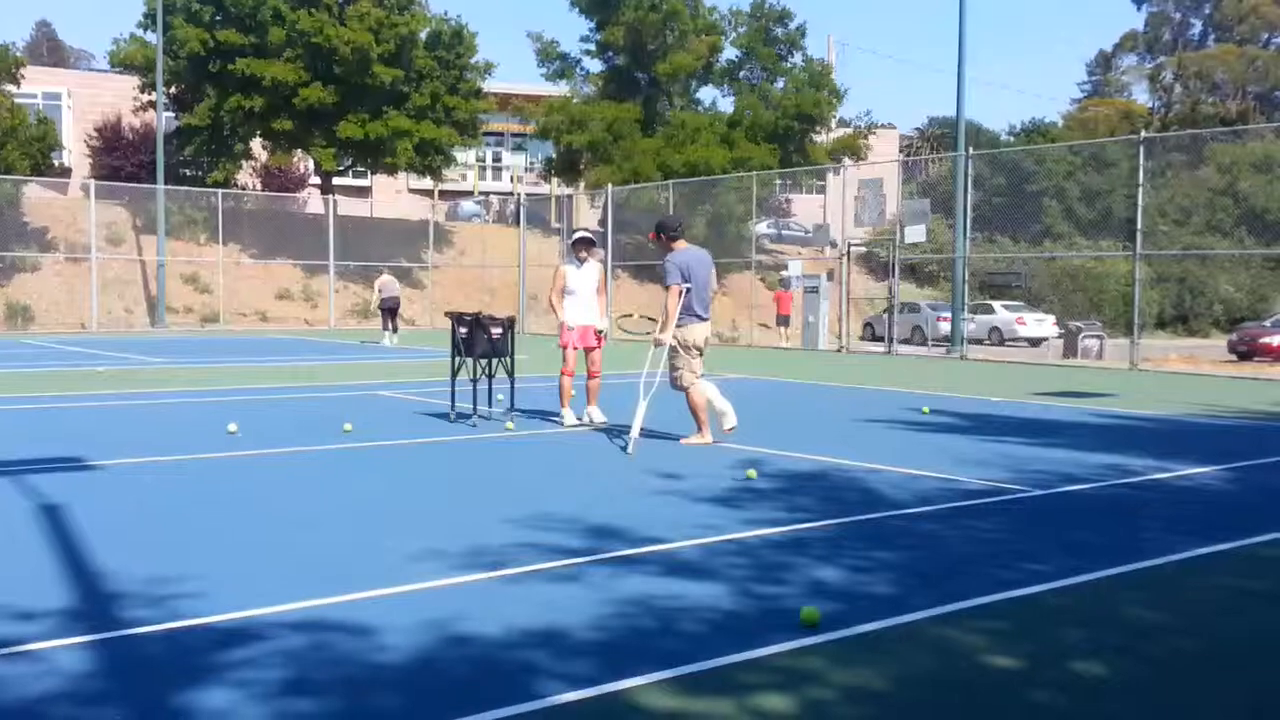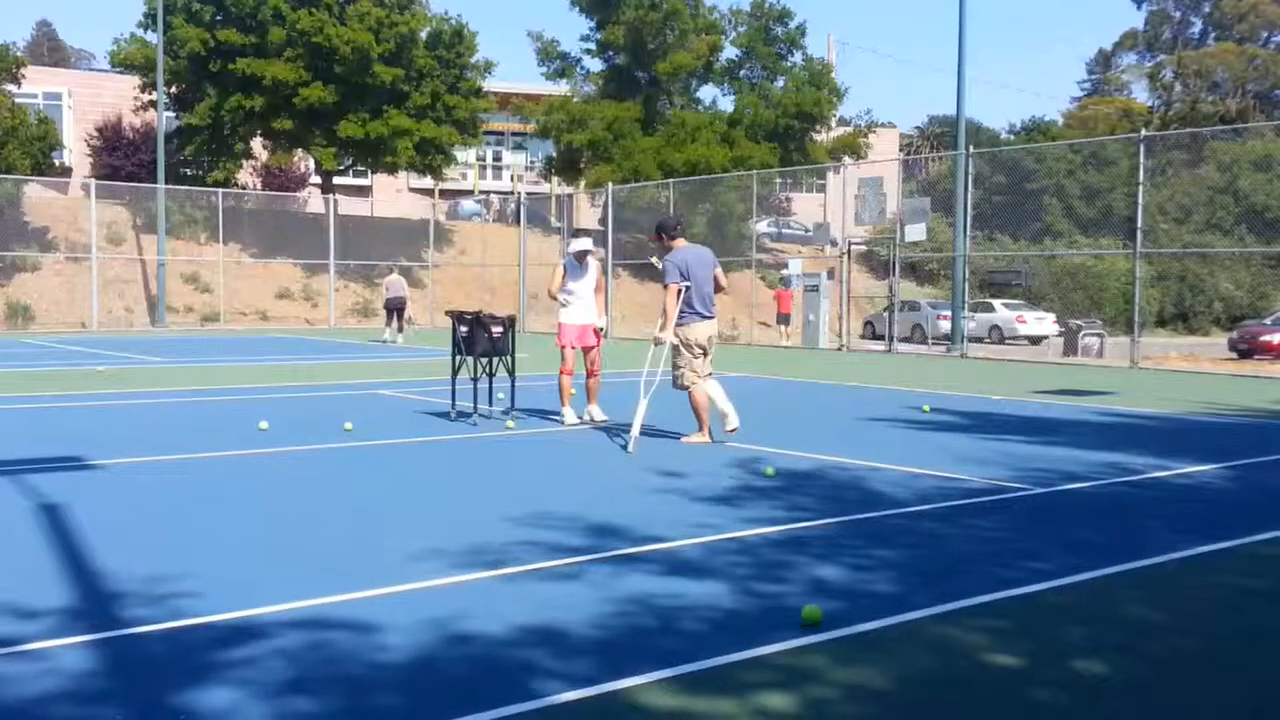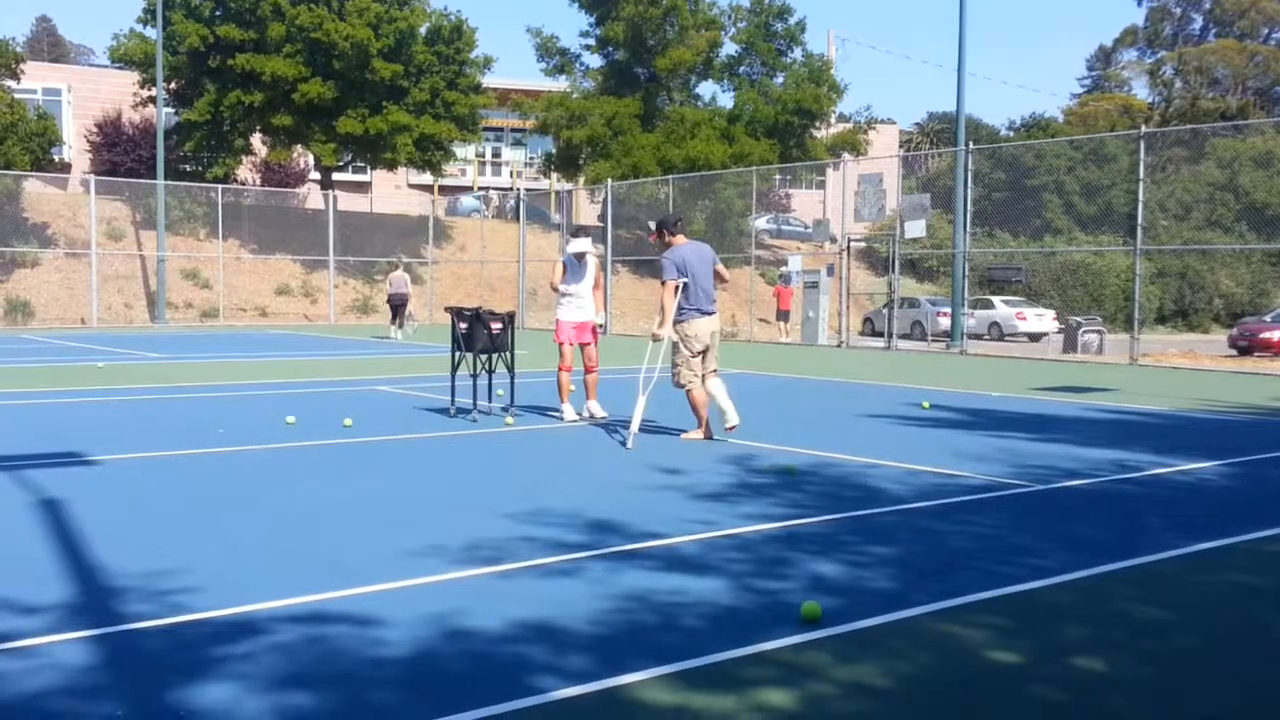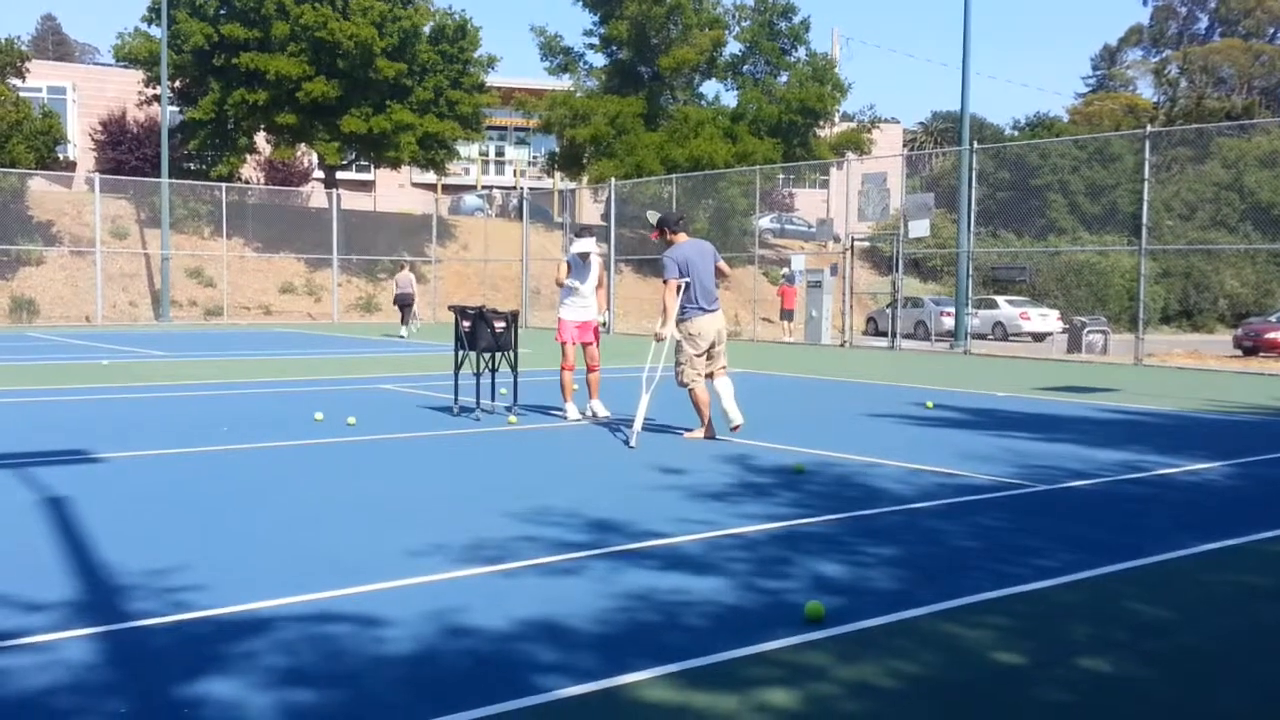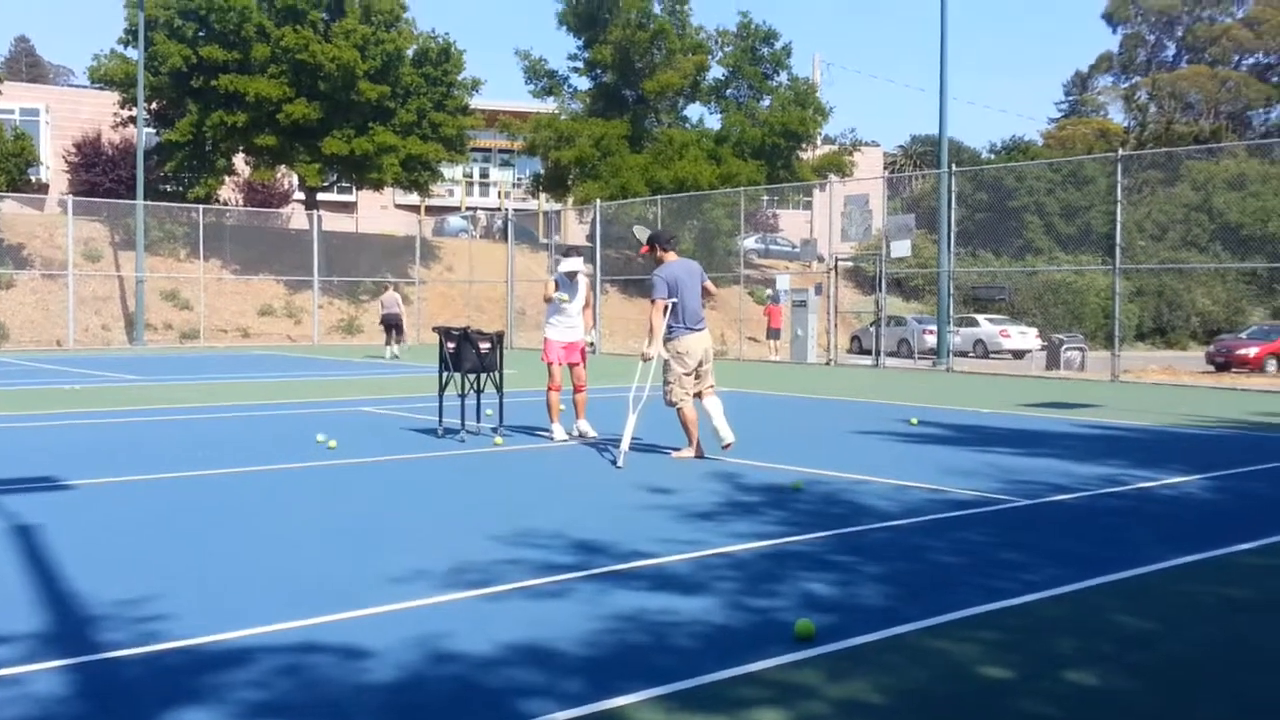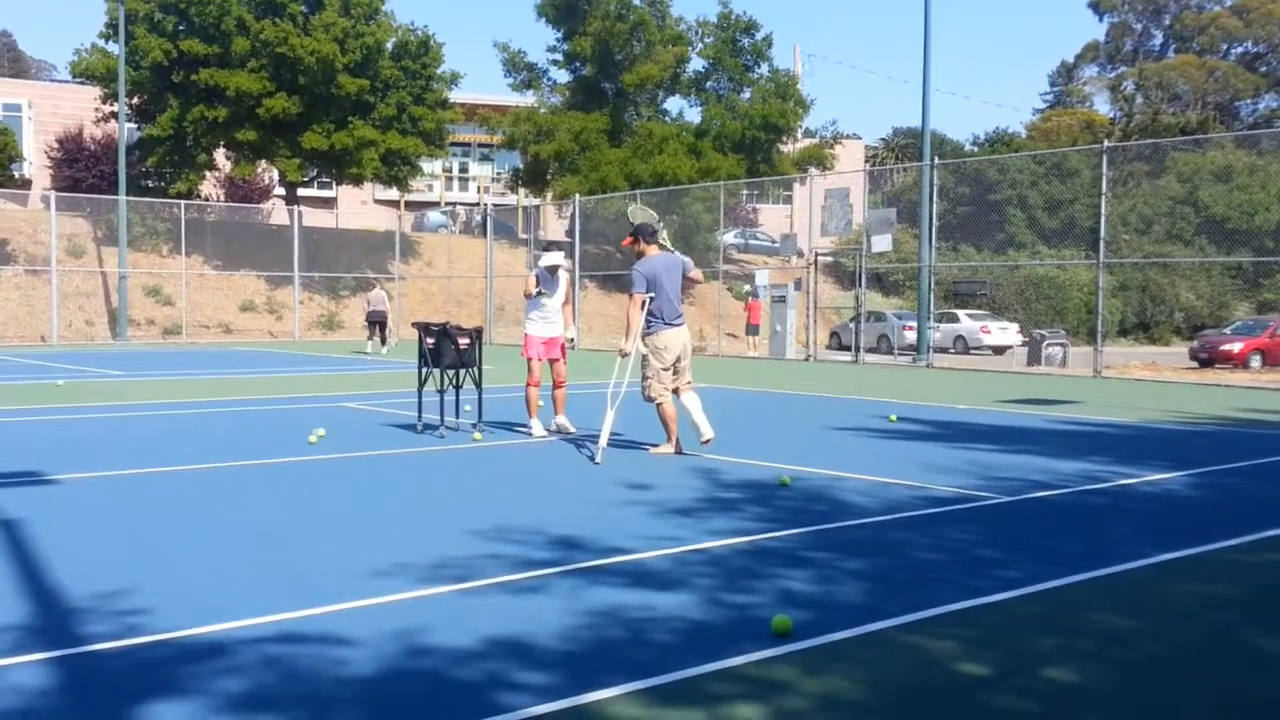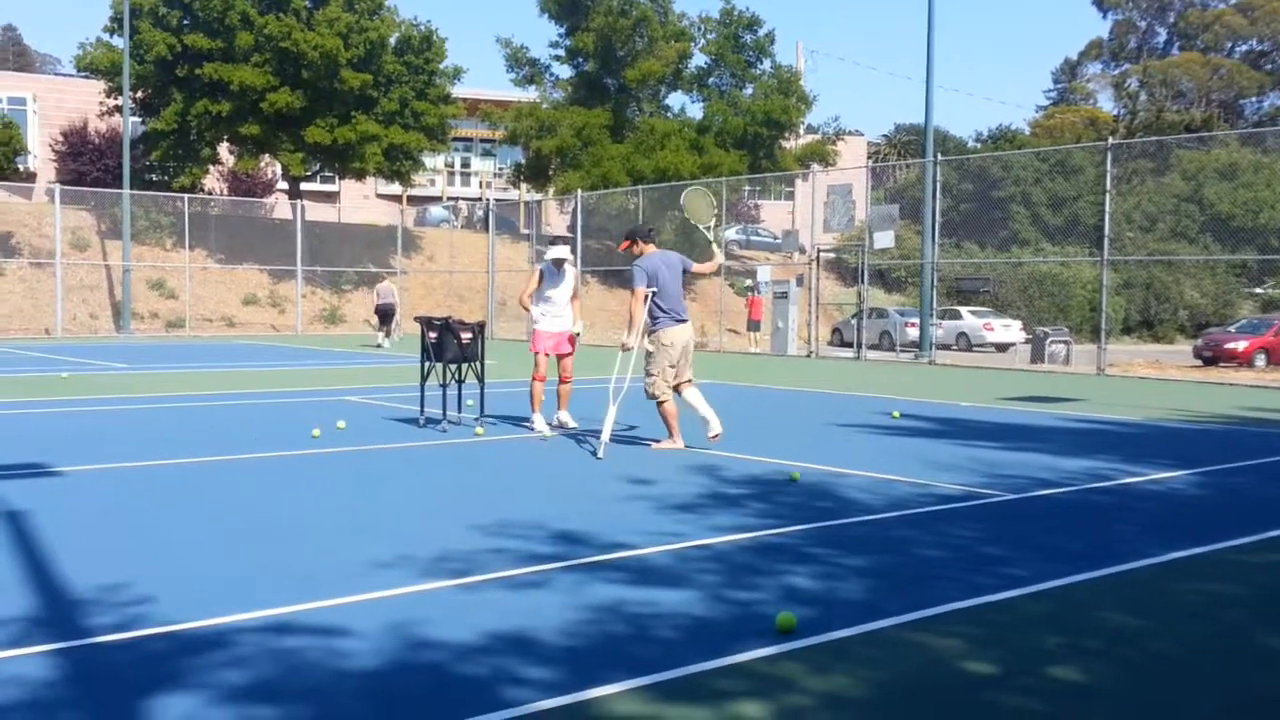
dt=0.3s
person 1, frame 1
left shoulder: (672, 260)
right shoulder: (704, 253)
left elbow: (673, 297)
right elbow: (713, 289)
left wrist: (666, 331)
left hip: (686, 328)
right hip: (704, 324)
left knee: (689, 383)
right knee: (695, 376)
left ankle: (703, 433)
right ankle: (724, 411)
person 1, frame 2
left shoulder: (671, 259)
right shoulder: (706, 252)
left elbow: (671, 296)
right elbow: (723, 284)
left wrist: (666, 329)
left hip: (688, 327)
right hip: (709, 323)
left knee: (692, 382)
right knee: (703, 375)
left ankle: (704, 433)
right ankle: (728, 413)
person 1, frame 3
left shoulder: (669, 257)
right shoulder: (705, 248)
left elbow: (669, 293)
right elbow: (725, 277)
left wrist: (664, 326)
left hip: (690, 324)
right hip: (711, 319)
left knee: (690, 380)
right knee: (709, 372)
left ankle: (703, 429)
right ankle: (728, 412)
person 1, frame 4
left shoulder: (671, 255)
right shoulder: (706, 246)
left elbow: (670, 292)
right elbow: (726, 272)
left wrist: (667, 325)
left hip: (693, 323)
right hip: (716, 317)
left knee: (694, 379)
right knee: (718, 370)
left ankle: (706, 428)
right ankle: (732, 412)
person 1, frame 5
left shoulder: (660, 274)
right shoulder: (694, 265)
left elbow: (657, 311)
right elbow: (712, 291)
left wrist: (653, 345)
left hip: (681, 342)
right hip: (703, 336)
left knee: (681, 398)
right knee: (706, 389)
left ankle: (694, 447)
right ankle: (723, 430)
person 1, frame 6
left shoulder: (640, 268)
right shoulder: (676, 259)
left elbow: (635, 306)
right elbow: (699, 278)
left wrist: (629, 341)
right wrist: (689, 263)
left hip: (659, 337)
right hip: (681, 332)
left knee: (660, 394)
right knee: (683, 385)
left ankle: (672, 443)
right ankle: (702, 425)
person 1, frame 7
left shoulder: (640, 265)
right shoulder: (673, 257)
left elbow: (637, 301)
right elbow: (702, 268)
left wrist: (631, 335)
right wrist: (717, 260)
left hip: (664, 334)
right hip: (685, 328)
left knee: (659, 390)
right knee: (682, 383)
left ankle: (674, 438)
right ankle: (709, 416)
person 2, frame 1
left shoulder: (598, 267)
right shoulder: (564, 269)
right elbow: (554, 296)
left wrist: (603, 319)
right wrist: (560, 316)
left hip: (593, 324)
right hip: (571, 324)
left knee: (595, 369)
right knee: (569, 368)
left ankle: (591, 409)
right ankle: (566, 411)
person 2, frame 2
left shoulder: (595, 266)
right shoulder: (563, 267)
right elbow: (552, 289)
left wrist: (602, 317)
right wrist: (559, 297)
left hip: (590, 323)
right hip: (569, 322)
left knee: (594, 367)
right knee: (567, 367)
left ankle: (592, 408)
right ankle: (566, 410)
person 2, frame 3
left shoulder: (594, 263)
right shoulder: (562, 264)
right elbow: (553, 282)
left wrist: (600, 313)
right wrist: (559, 288)
left hip: (588, 319)
right hip: (566, 318)
left knee: (592, 363)
right knee: (566, 363)
left ankle: (591, 404)
right ankle: (566, 406)
person 2, frame 4
left shoulder: (598, 262)
right shoulder: (567, 263)
right elbow: (558, 279)
left wrist: (602, 311)
right wrist: (566, 283)
left hip: (590, 318)
right hip: (569, 317)
left knee: (594, 362)
right knee: (568, 363)
left ankle: (594, 403)
right ankle: (569, 406)
person 2, frame 5
left shoulder: (585, 282)
right shoulder: (554, 282)
right elbow: (546, 297)
left wrist: (589, 331)
right wrist: (553, 297)
left hip: (576, 338)
right hip: (555, 337)
left knee: (580, 383)
right knee: (555, 383)
left ankle: (580, 424)
right ankle: (555, 426)
person 2, frame 6
left shoulder: (565, 277)
right shoulder: (535, 277)
right elbow: (526, 293)
left wrist: (569, 326)
right wrist: (534, 292)
left hip: (557, 334)
right hip: (535, 333)
left knee: (560, 378)
right knee: (534, 378)
left ankle: (559, 419)
right ankle: (534, 422)
person 2, frame 7
left shoulder: (572, 272)
right shoulder: (541, 272)
right elbow: (524, 296)
left wrist: (577, 321)
right wrist: (531, 309)
left hip: (565, 329)
right hip: (543, 328)
left knee: (566, 374)
right knee: (540, 373)
left ankle: (561, 415)
right ankle: (536, 416)
